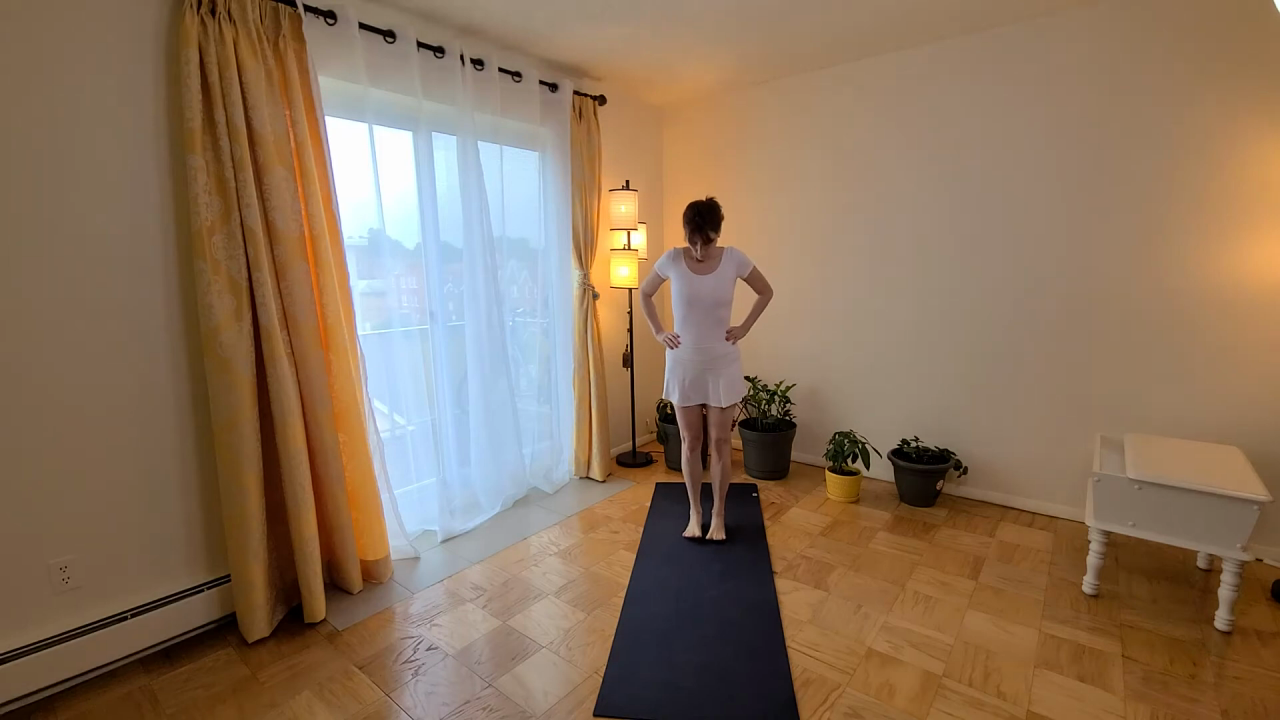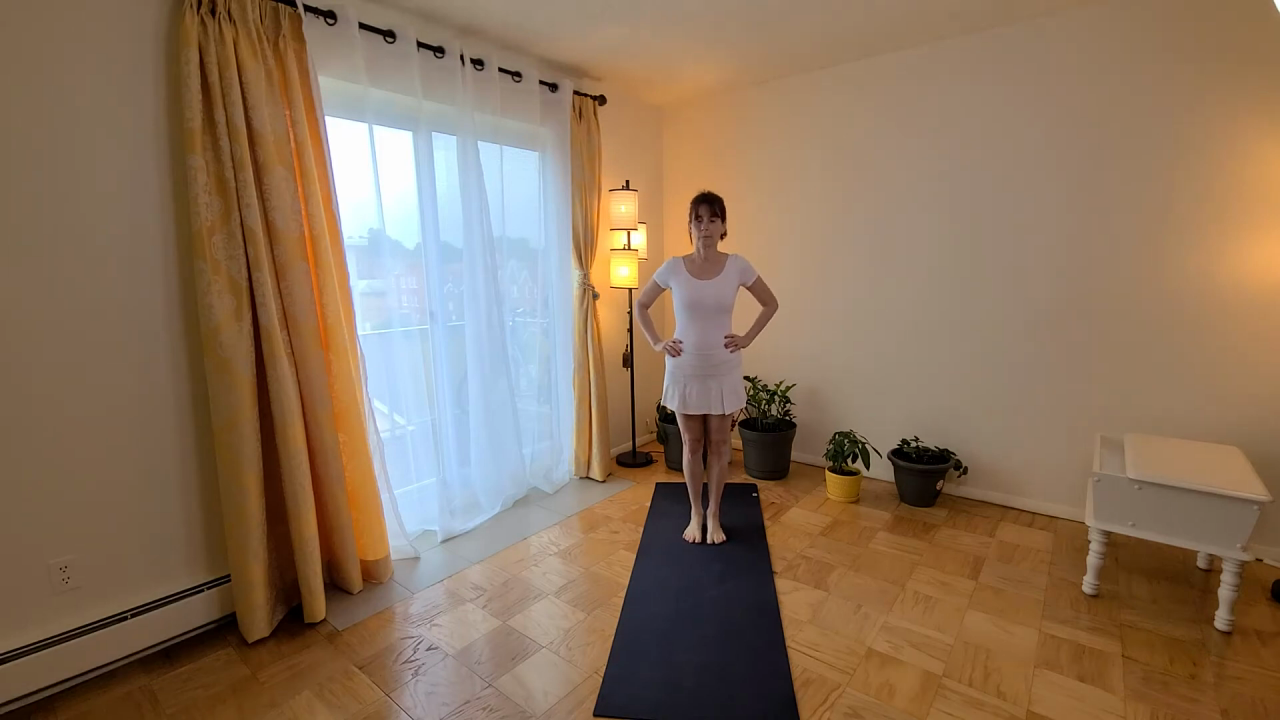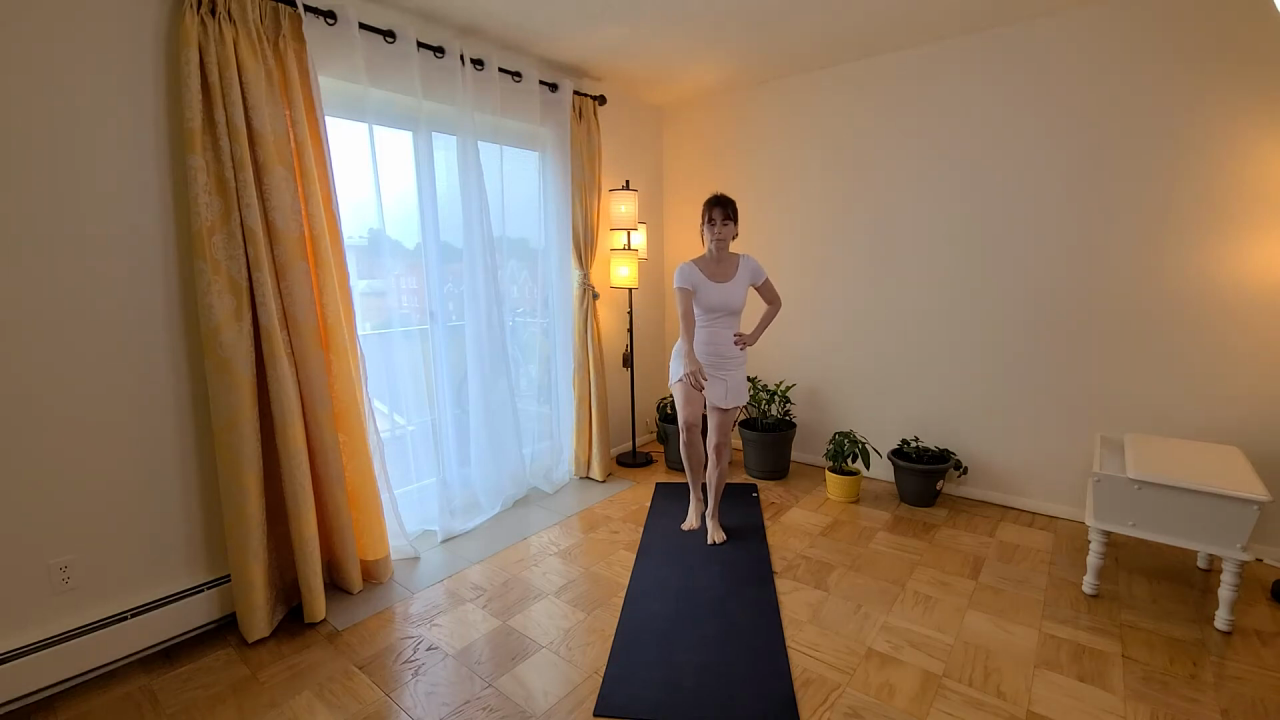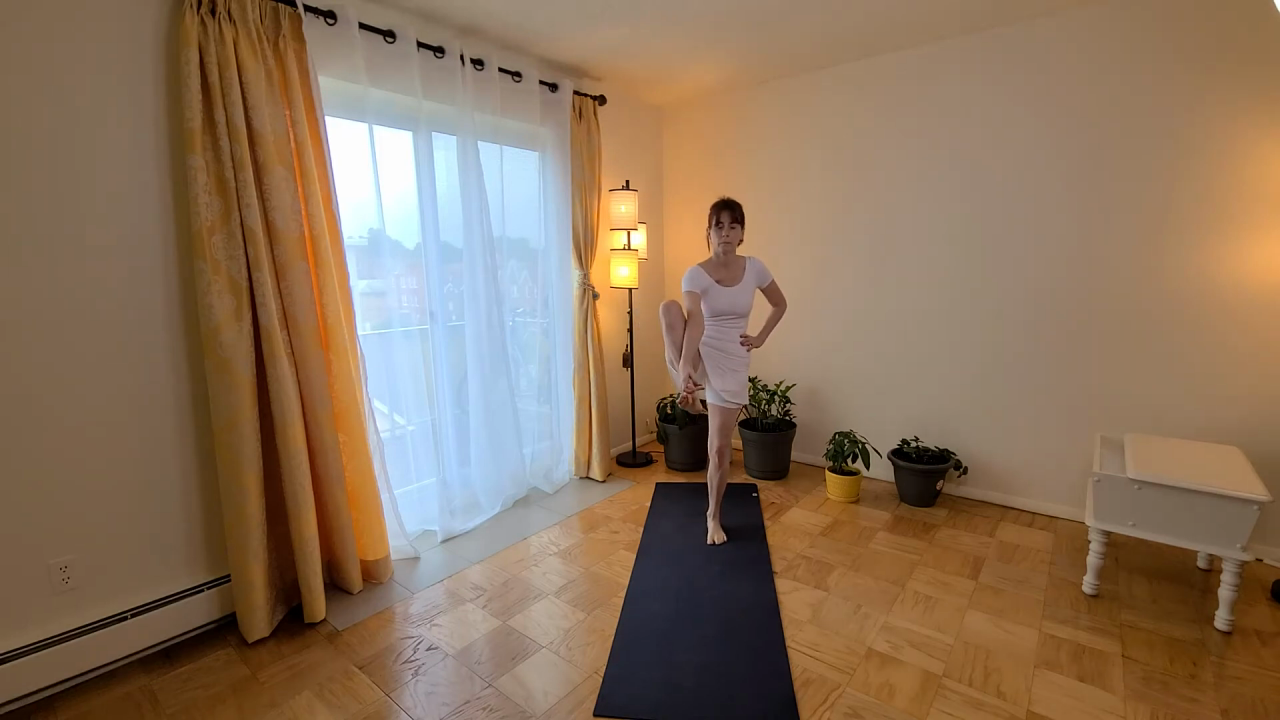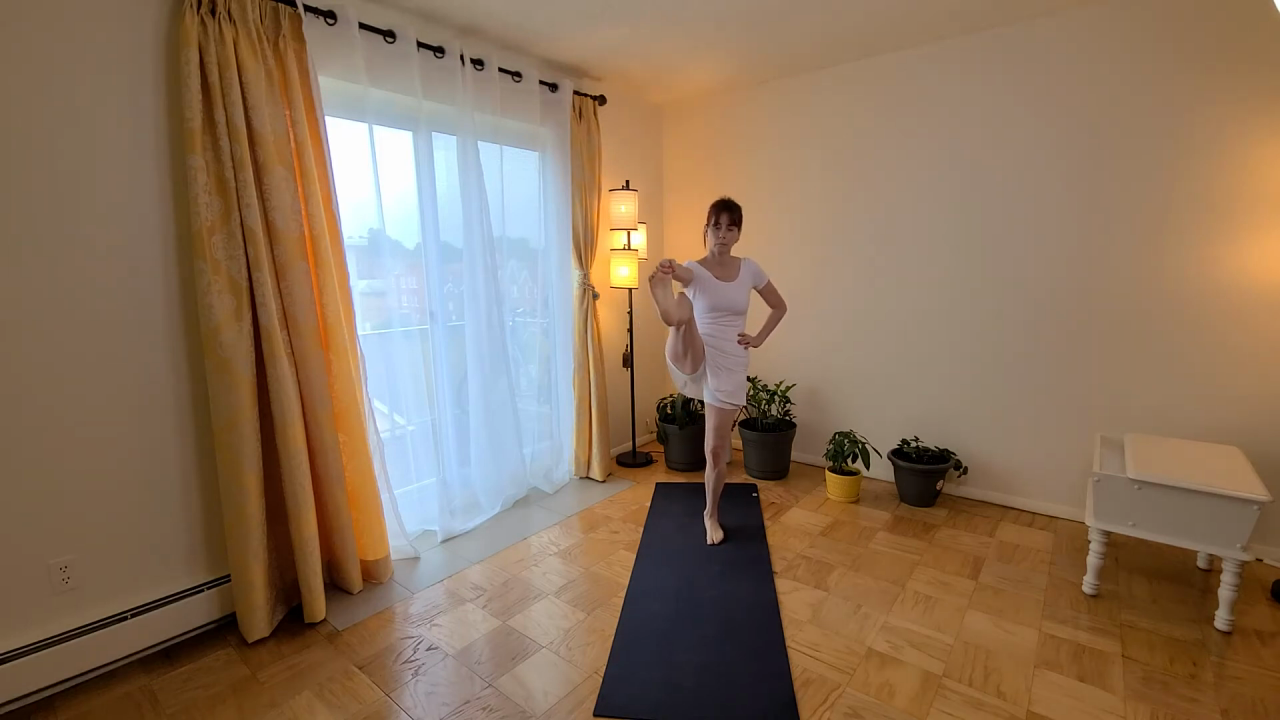
dt=1s
person 1, frame 1
left shoulder: (734, 259)
right shoulder: (672, 259)
left elbow: (766, 292)
right elbow: (645, 294)
left wrist: (744, 328)
right wrist: (658, 332)
left hip: (722, 366)
right hip: (683, 365)
left knee: (719, 442)
right knee: (691, 442)
left ankle: (718, 515)
right ankle: (695, 512)
person 1, frame 2
left shoulder: (737, 266)
right shoulder: (673, 268)
left elbow: (770, 303)
right elbow: (640, 306)
left wrist: (747, 338)
right wrist: (656, 342)
left hip: (723, 370)
right hip: (684, 371)
left knee: (718, 444)
right knee: (692, 445)
left ankle: (713, 514)
right ankle: (695, 514)
person 1, frame 3
left shoulder: (748, 266)
right shoulder: (687, 271)
left elbow: (775, 303)
right elbow: (686, 317)
left wrist: (754, 336)
right wrist: (690, 359)
left hip: (729, 367)
right hip: (691, 361)
left knee: (719, 445)
right knee: (689, 423)
left ankle: (712, 515)
right ankle: (695, 498)
person 1, frame 4
left shoulder: (754, 268)
right shoulder: (696, 275)
left elbow: (780, 304)
right elbow: (695, 320)
left wrist: (760, 338)
right wrist: (687, 366)
left hip: (731, 364)
right hip: (695, 356)
left knee: (720, 447)
right knee: (669, 307)
left ankle: (713, 515)
right ankle: (688, 386)
person 1, frame 5
left shoulder: (749, 269)
right shoulder: (695, 269)
left elbow: (779, 307)
right elbow: (680, 275)
left wrist: (759, 339)
right wrist: (668, 271)
left hip: (730, 365)
right hip: (693, 359)
left knee: (717, 448)
right knee: (681, 301)
left ankle: (711, 514)
right ankle: (674, 316)
